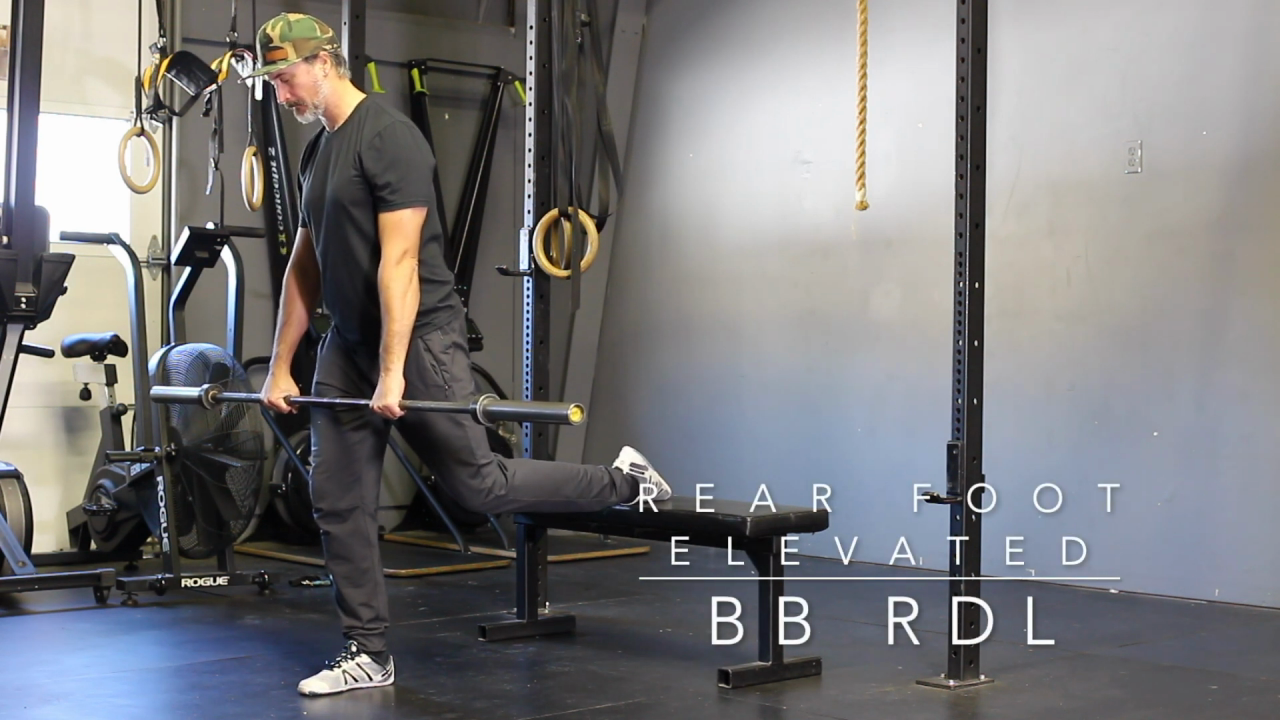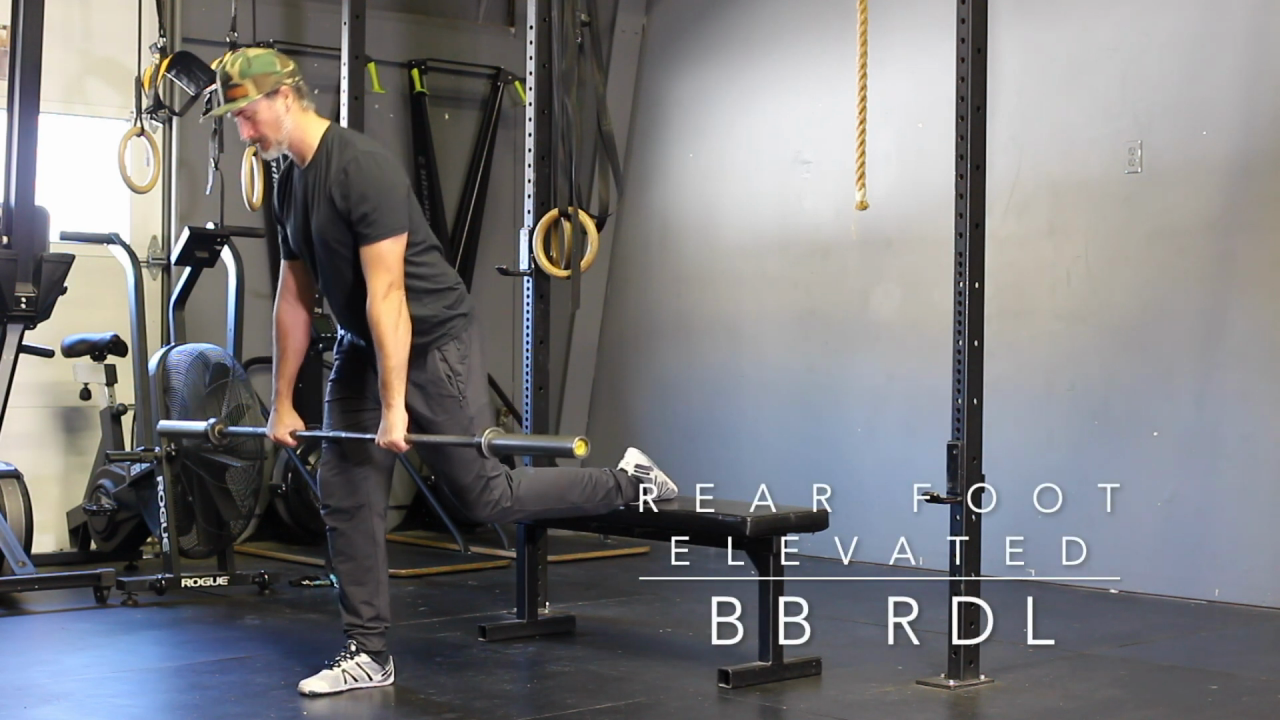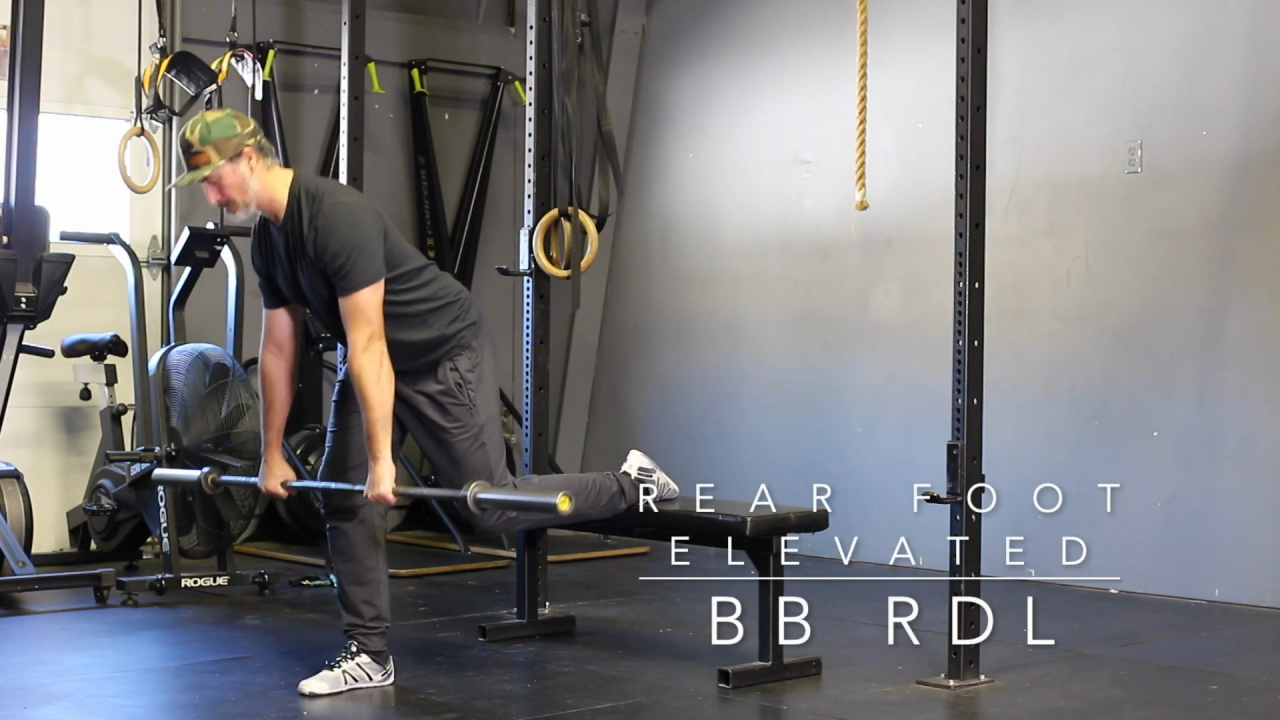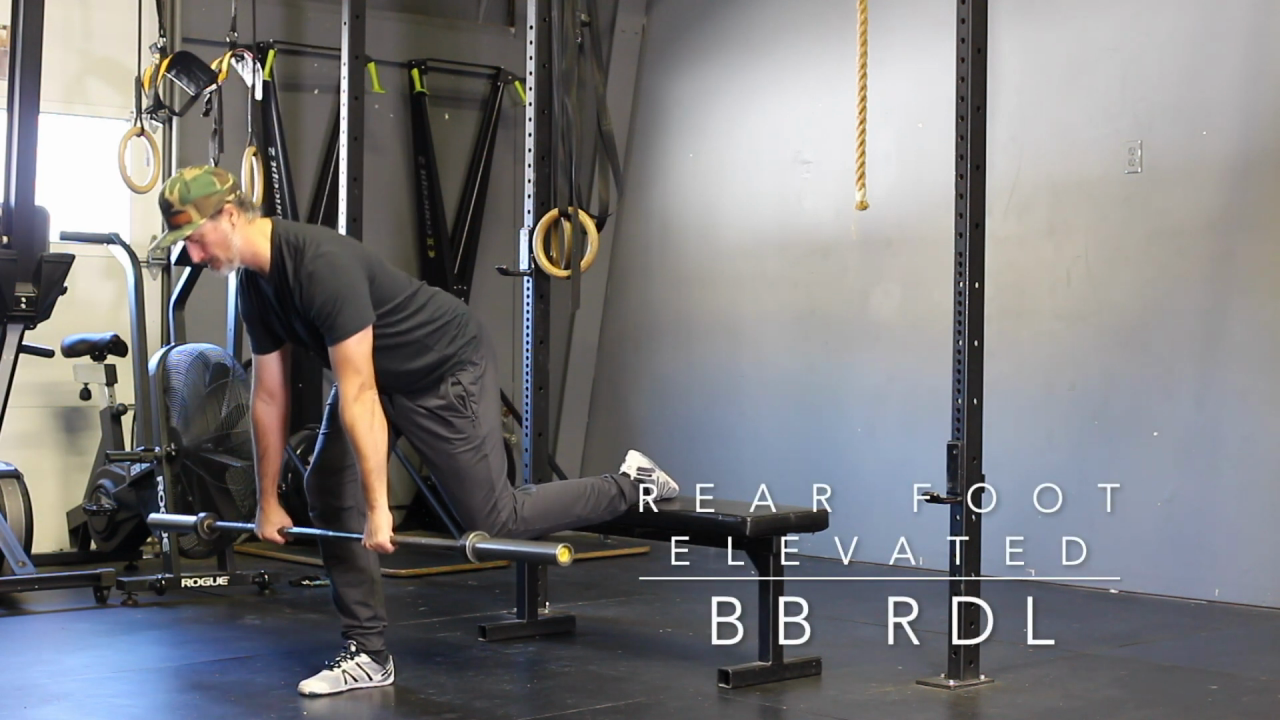
dt=0.5s
person 1, frame 1
left shoulder: (390, 138)
right shoulder: (317, 151)
left elbow: (399, 262)
right elbow: (304, 267)
left wrist: (393, 372)
right wrist: (280, 367)
left hip: (418, 340)
right hip: (347, 344)
left knee: (479, 484)
right knee: (338, 502)
left ankle: (624, 481)
right ankle: (367, 654)
person 1, frame 2
left shoulder: (363, 167)
right shoulder: (290, 183)
left elbow: (387, 294)
right elbow: (294, 299)
left wrist: (394, 408)
right wrist: (281, 403)
left hip: (433, 345)
right hip: (362, 347)
left knee: (485, 494)
right knee: (345, 499)
left ankle: (628, 482)
right ankle: (368, 653)
person 1, frame 3
left shoulder: (338, 216)
right shoulder: (267, 239)
left elbow: (367, 344)
right elbow: (278, 349)
left wrist: (382, 460)
right wrist: (272, 455)
left hip: (445, 355)
right hip: (376, 360)
left knee: (489, 505)
right knee: (343, 498)
left ankle: (633, 484)
right ankle: (367, 654)
person 1, frame 4
left shoulder: (323, 264)
right shoulder: (255, 285)
left elbow: (358, 396)
right elbow: (269, 395)
left wrist: (378, 510)
right wrist: (268, 503)
left hip: (448, 371)
right hip: (379, 374)
left knee: (491, 518)
right knee: (329, 494)
left ankle: (630, 486)
right ankle: (367, 654)
